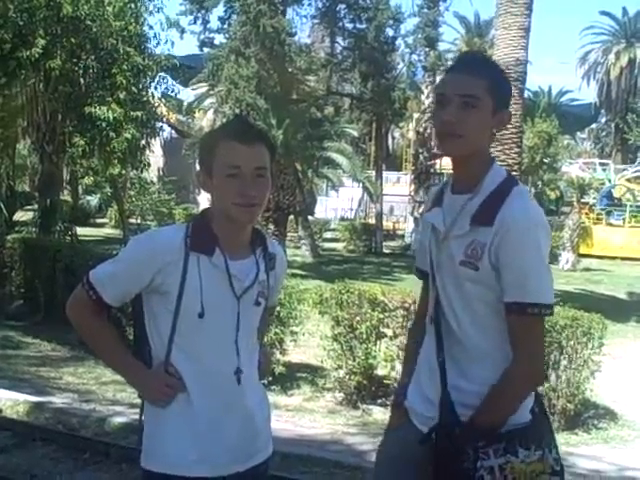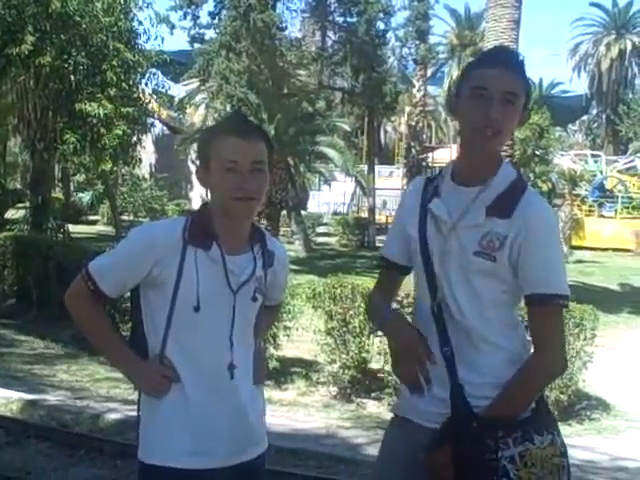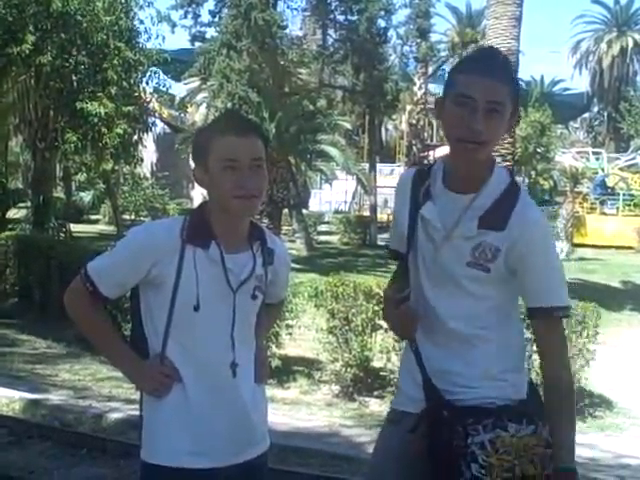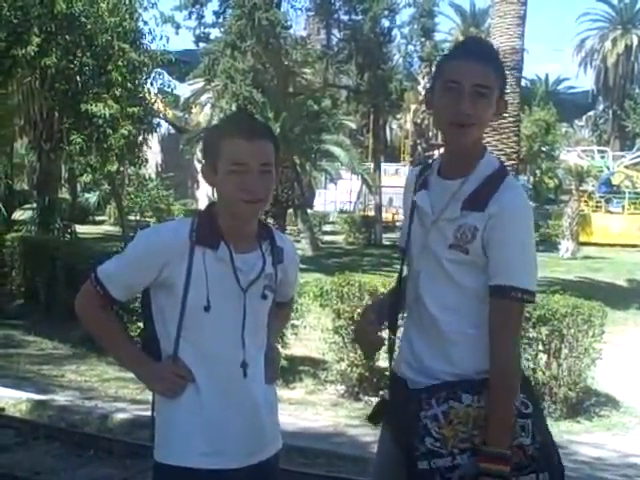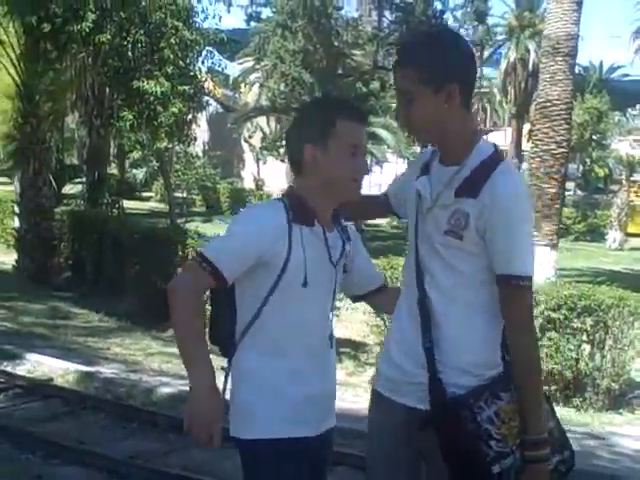
dt=1s
person 1, frame 1
left shoulder: (516, 216)
right shoulder: (435, 205)
left elbow: (530, 364)
left wrist: (469, 439)
right wrist: (402, 395)
left hip: (489, 430)
right hip: (421, 415)
person 1, frame 2
left shoulder: (531, 214)
right shoulder: (419, 195)
left elbow: (551, 356)
right elbow: (380, 295)
right wrist: (395, 329)
left hip: (495, 424)
right hip: (416, 413)
person 1, frame 3
left shoulder: (524, 222)
right shoulder: (411, 187)
left elbow: (554, 353)
right wrist: (394, 302)
left hip: (492, 412)
right hip: (414, 403)
person 1, frame 4
left shoulder: (506, 201)
right shoulder: (417, 182)
left elbow: (505, 339)
right wrist: (382, 309)
left hip: (474, 403)
right hip: (411, 392)
person 1, frame 5
left shoulder: (500, 188)
right shoulder: (422, 169)
left elbow: (520, 324)
right elbow: (378, 204)
left wrist: (536, 441)
left hip: (463, 398)
right hip: (395, 385)
person 2, frame 1
left shoulder: (273, 257)
right shoulder: (158, 249)
right elbow: (82, 308)
left wrist: (254, 352)
right wrist: (139, 376)
left hip: (252, 450)
person 2, frame 2
left shoulder: (273, 255)
right shoulder: (157, 241)
right elbow: (80, 297)
left wrist: (254, 347)
right wrist: (133, 367)
left hip: (247, 445)
person 2, frame 3
left shoulder: (273, 253)
right shoulder: (155, 241)
right elbow: (79, 298)
left wrist: (256, 345)
right wrist: (133, 367)
left hip: (249, 445)
person 2, frame 4
left shoulder: (282, 252)
right shoulder: (165, 243)
right elbow: (90, 303)
left wrist: (270, 343)
right wrist: (145, 368)
left hip: (261, 444)
person 2, frame 5
left shoulder: (343, 236)
right shoulder: (265, 224)
left elbow: (381, 296)
right elbow: (186, 286)
right wrist: (203, 385)
left hip: (317, 416)
right hip: (269, 422)
